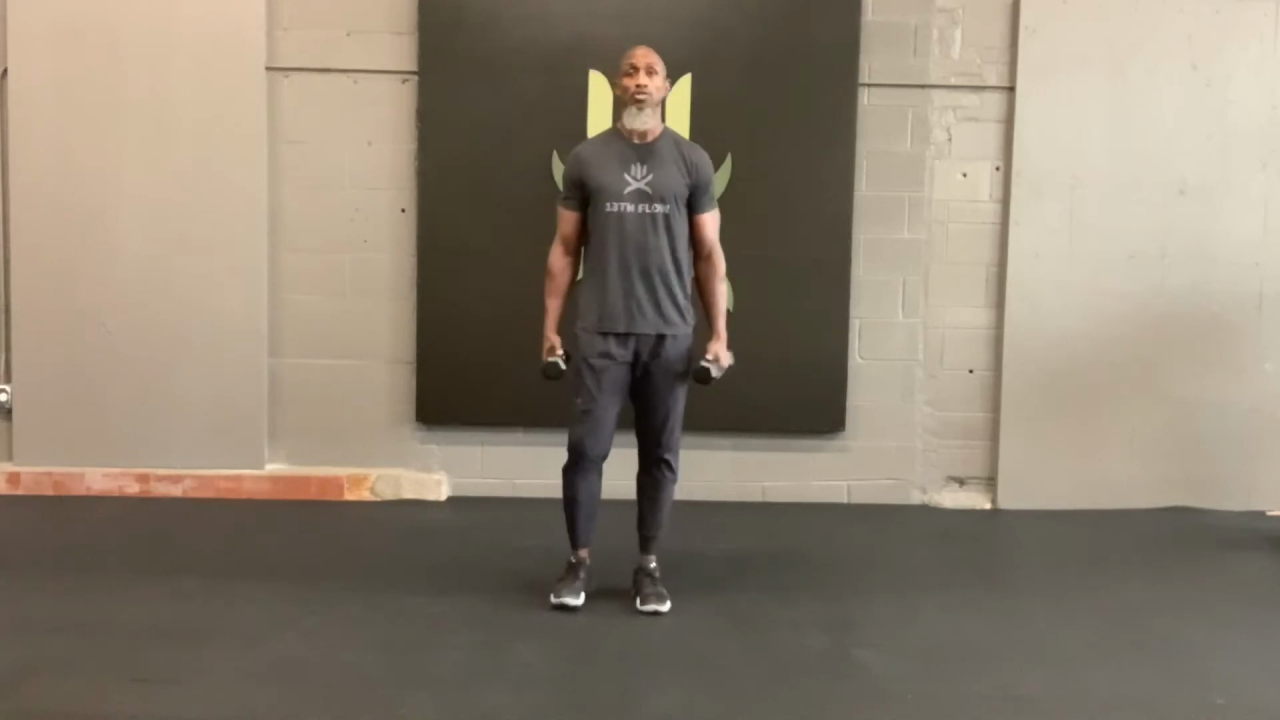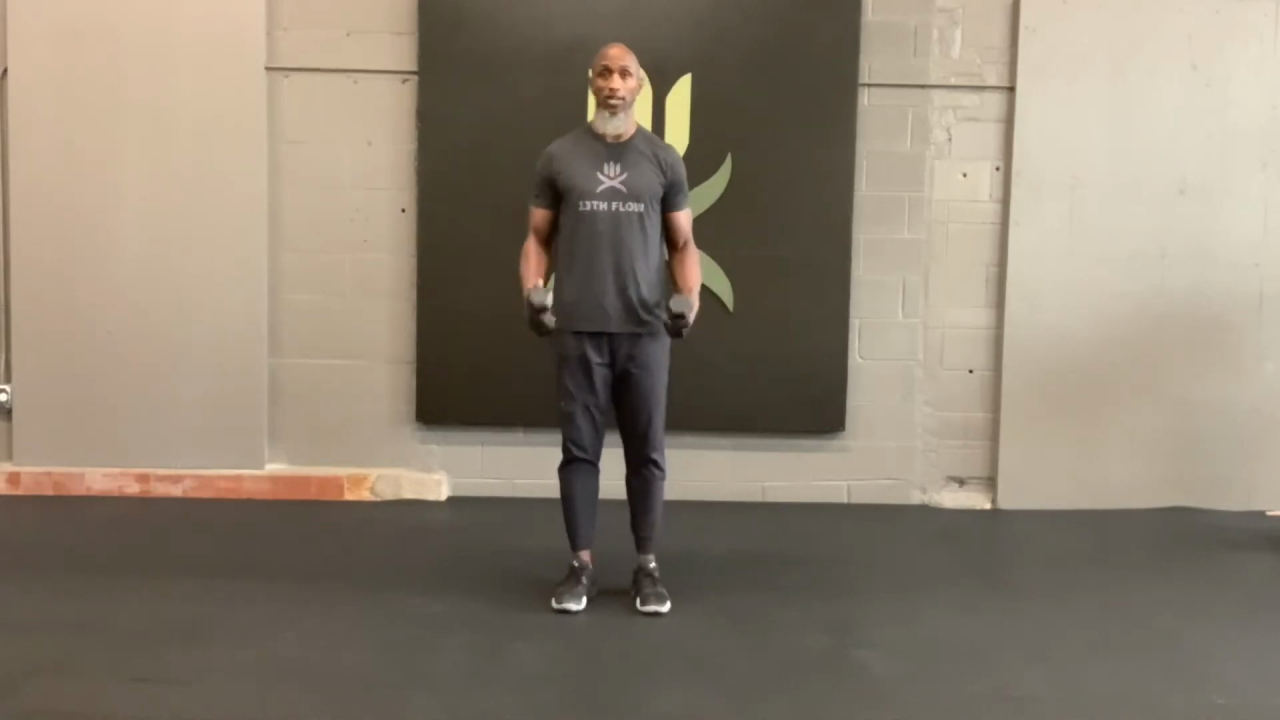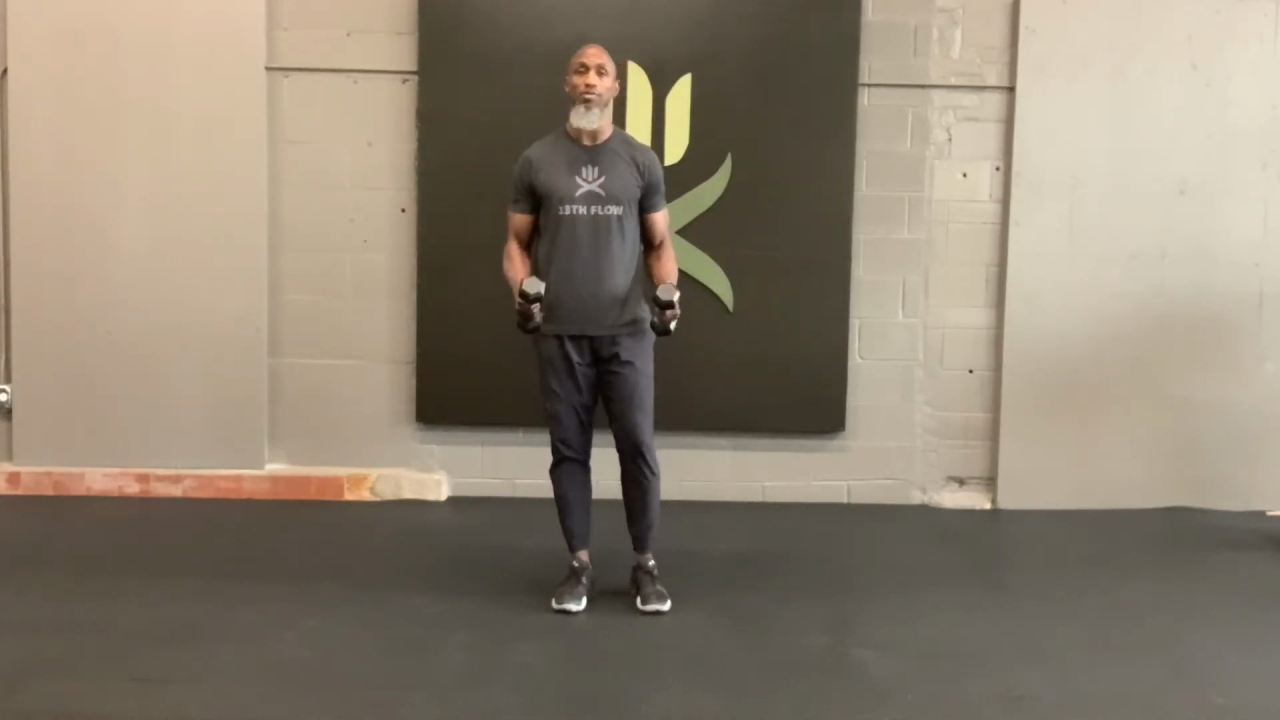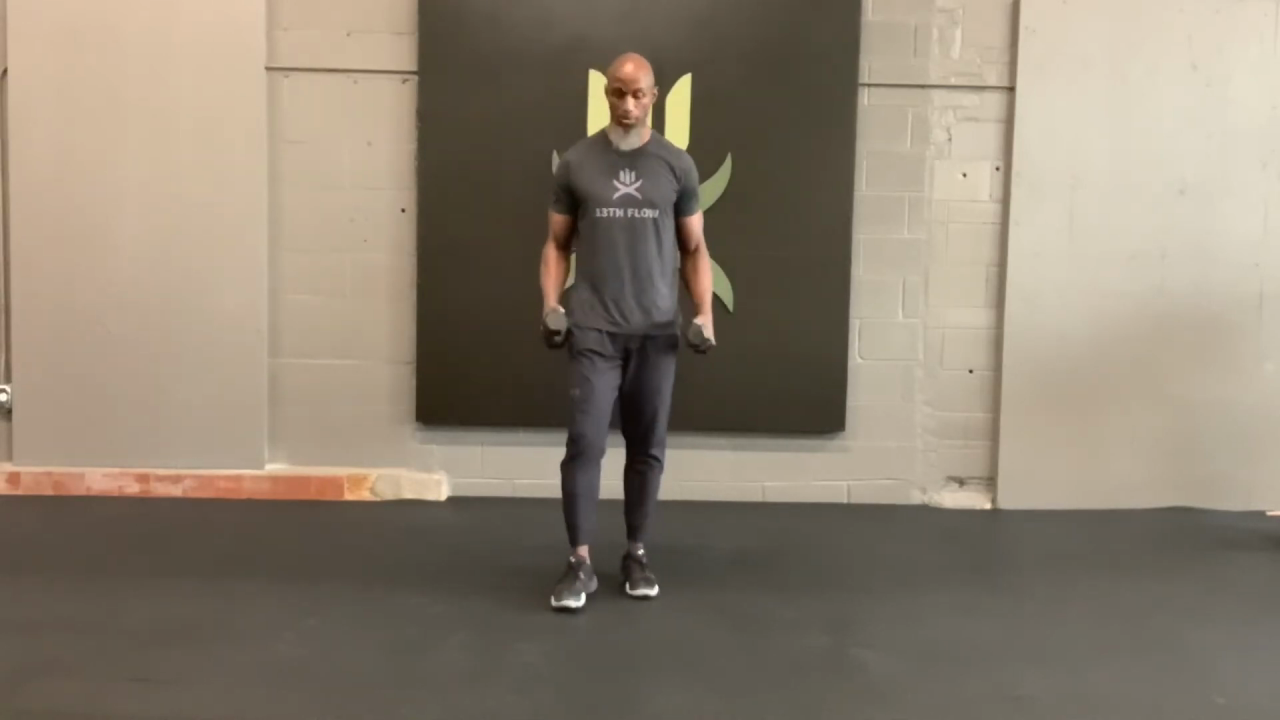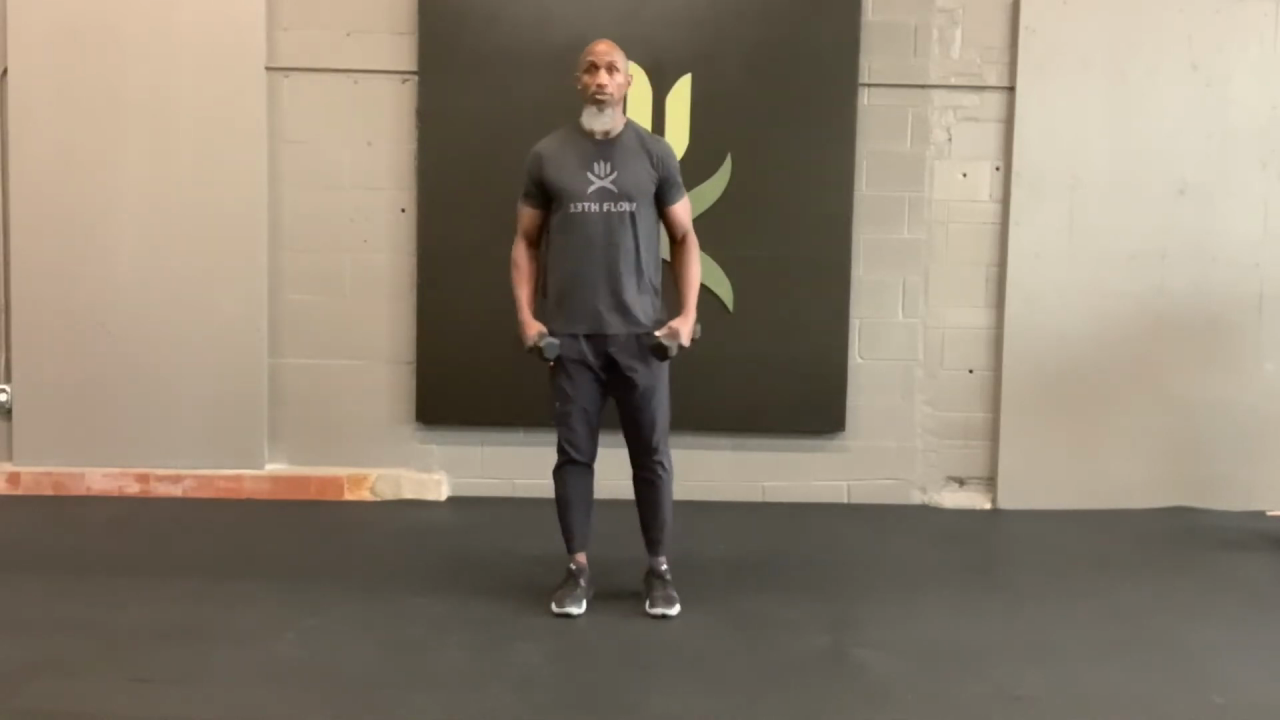
dt=1s
person 1, frame 1
left shoulder: (692, 160)
right shoulder: (587, 158)
left elbow: (709, 252)
right elbow: (565, 248)
left wrist: (719, 334)
right wrist: (550, 326)
left hip: (669, 333)
right hip: (601, 331)
left knee: (659, 454)
right knee: (585, 449)
left ankle: (648, 565)
right ankle: (579, 562)
person 1, frame 2
left shoulder: (663, 159)
right shoulder: (559, 156)
left elbow: (682, 243)
right elbow: (538, 237)
left wrist: (689, 295)
right wrist: (531, 287)
left hip: (643, 330)
right hip: (578, 330)
left knee: (646, 451)
right knee: (579, 449)
left ankle: (647, 565)
right ankle: (581, 564)
person 1, frame 3
left shoulder: (641, 161)
right shoulder: (536, 160)
left elbow: (659, 242)
right elbow: (518, 241)
left wrist: (668, 290)
right wrist: (520, 286)
left hip: (627, 330)
right hip: (561, 332)
left knee: (638, 448)
right knee: (569, 451)
left ankle: (645, 565)
right ankle: (580, 564)
person 1, frame 4
left shoulder: (677, 165)
right shoulder: (576, 162)
left elbow: (694, 248)
right elbow: (557, 243)
left wrist: (704, 312)
right wrist: (550, 304)
left hip: (656, 331)
right hip: (593, 327)
left knee: (647, 448)
right knee: (584, 441)
left ankle: (636, 553)
right ankle: (580, 562)
person 1, frame 5
left shoulder: (655, 153)
right shoulder: (547, 156)
left elbow: (684, 238)
right elbow: (526, 242)
left wrist: (687, 313)
right wrist: (526, 315)
left hip: (641, 331)
right hip: (571, 333)
left knee: (651, 453)
right knee: (574, 453)
left ankle: (658, 568)
right ankle: (577, 568)
